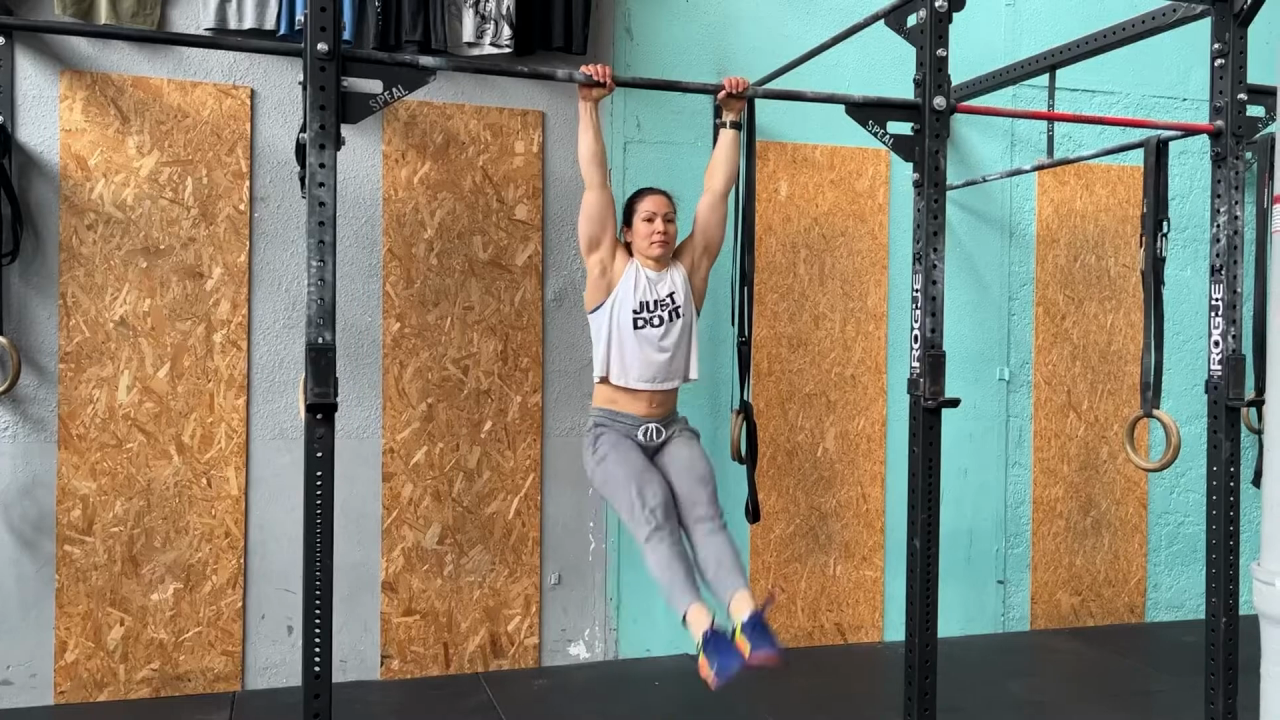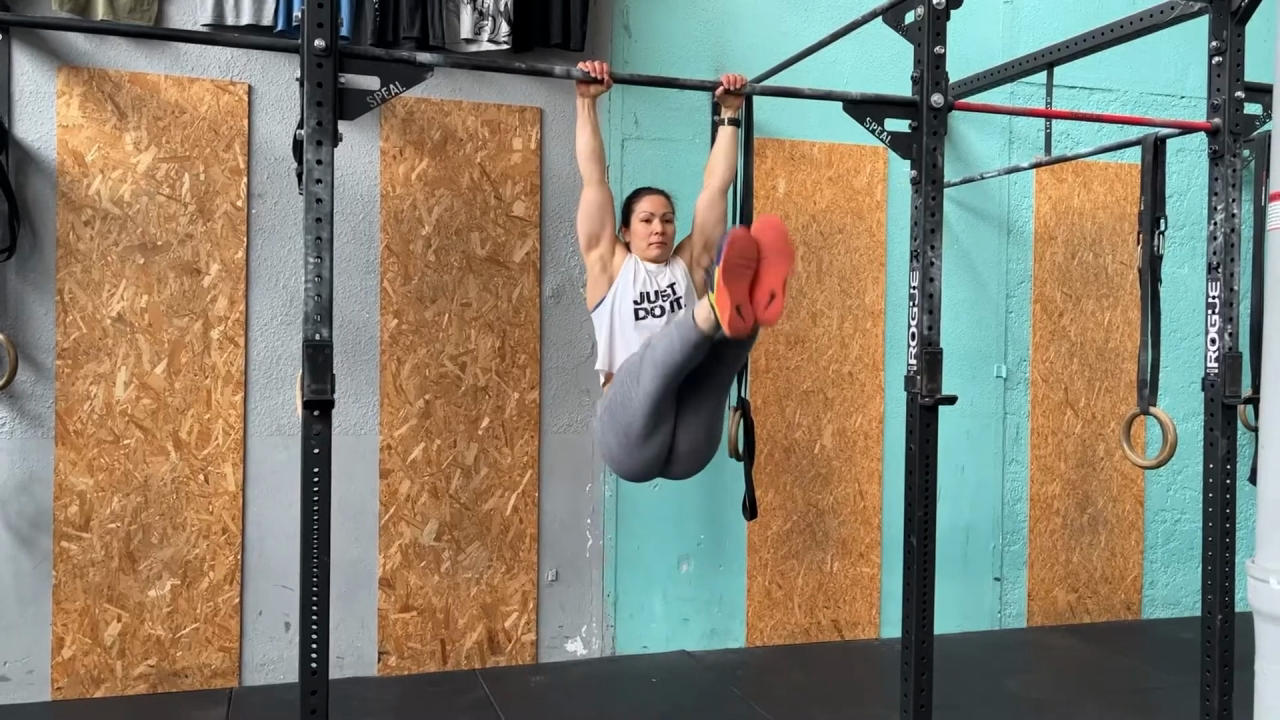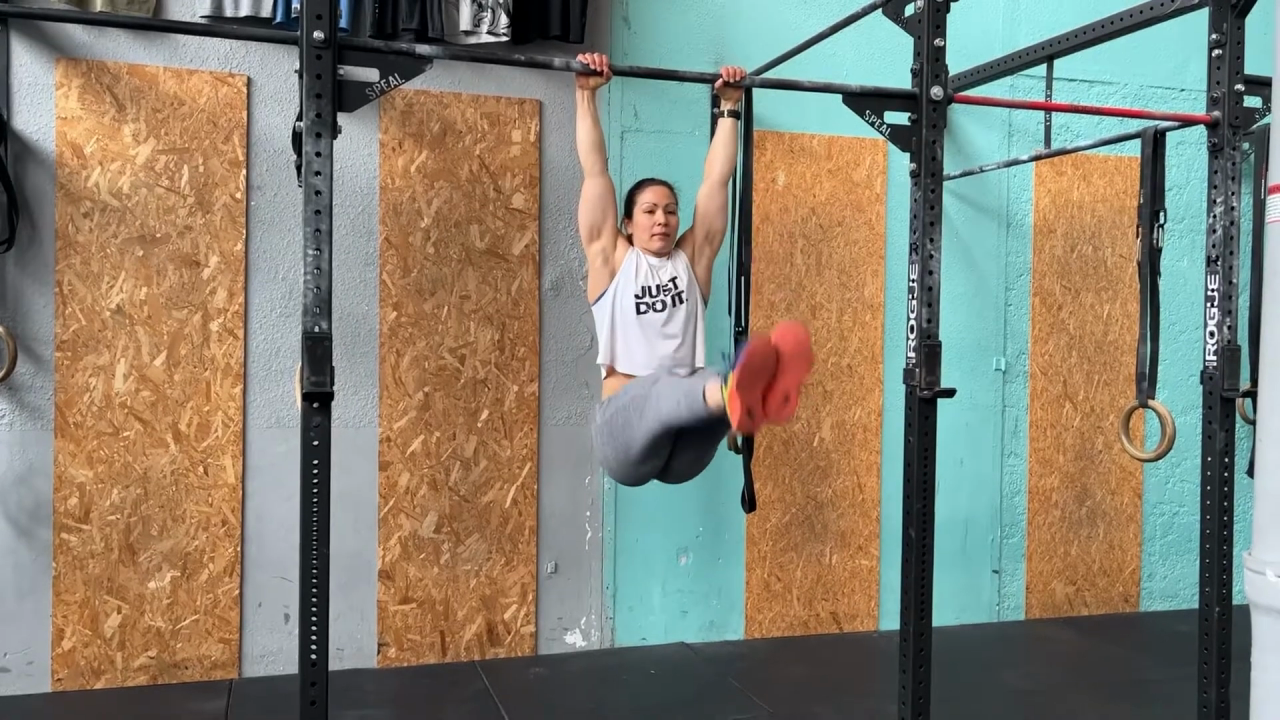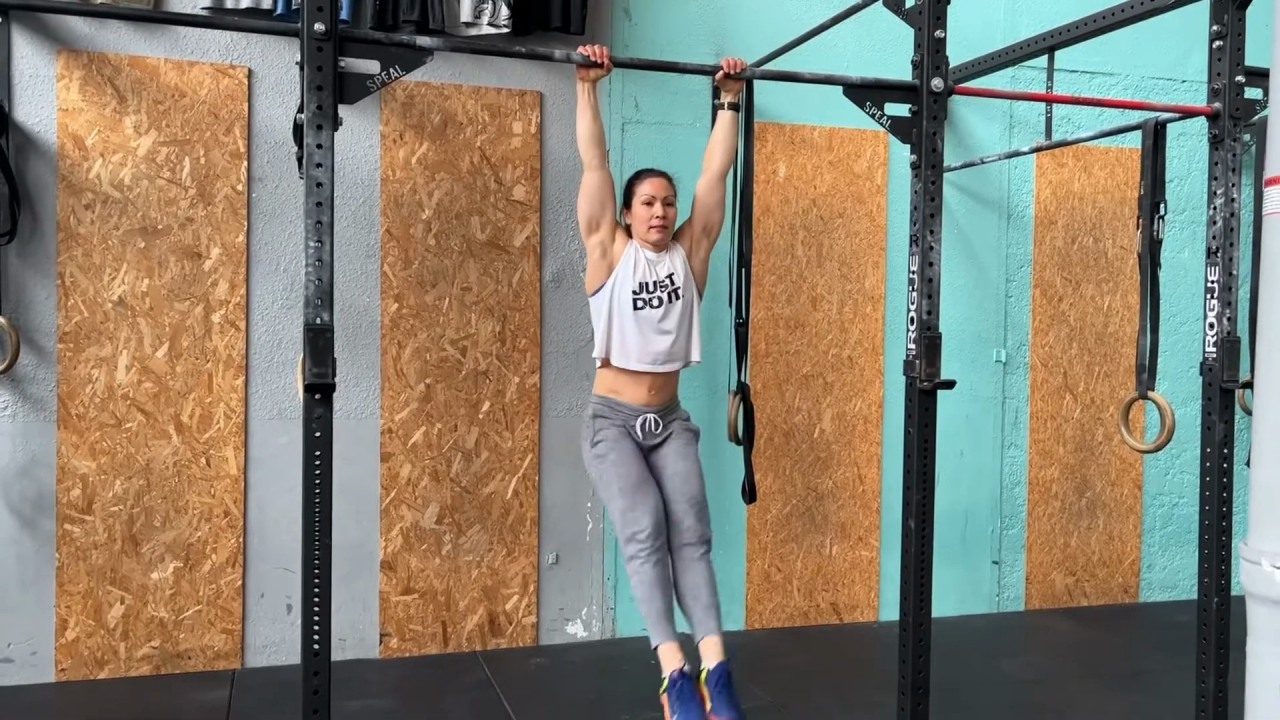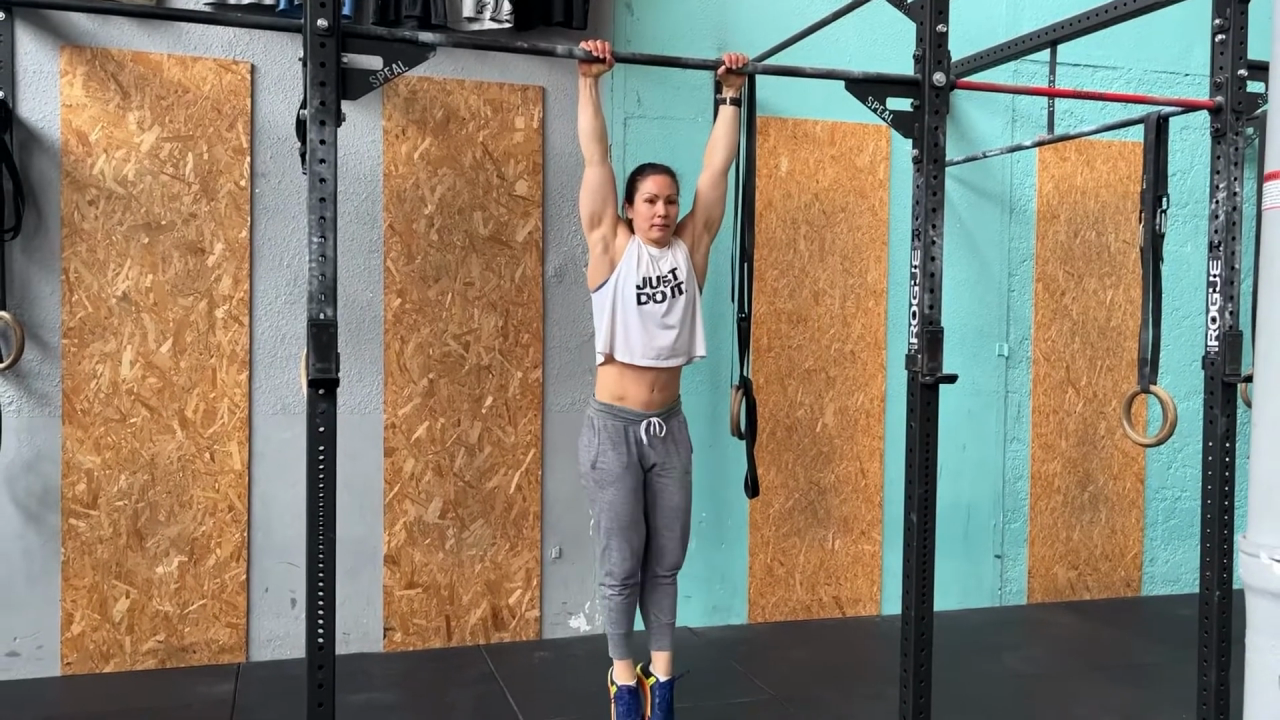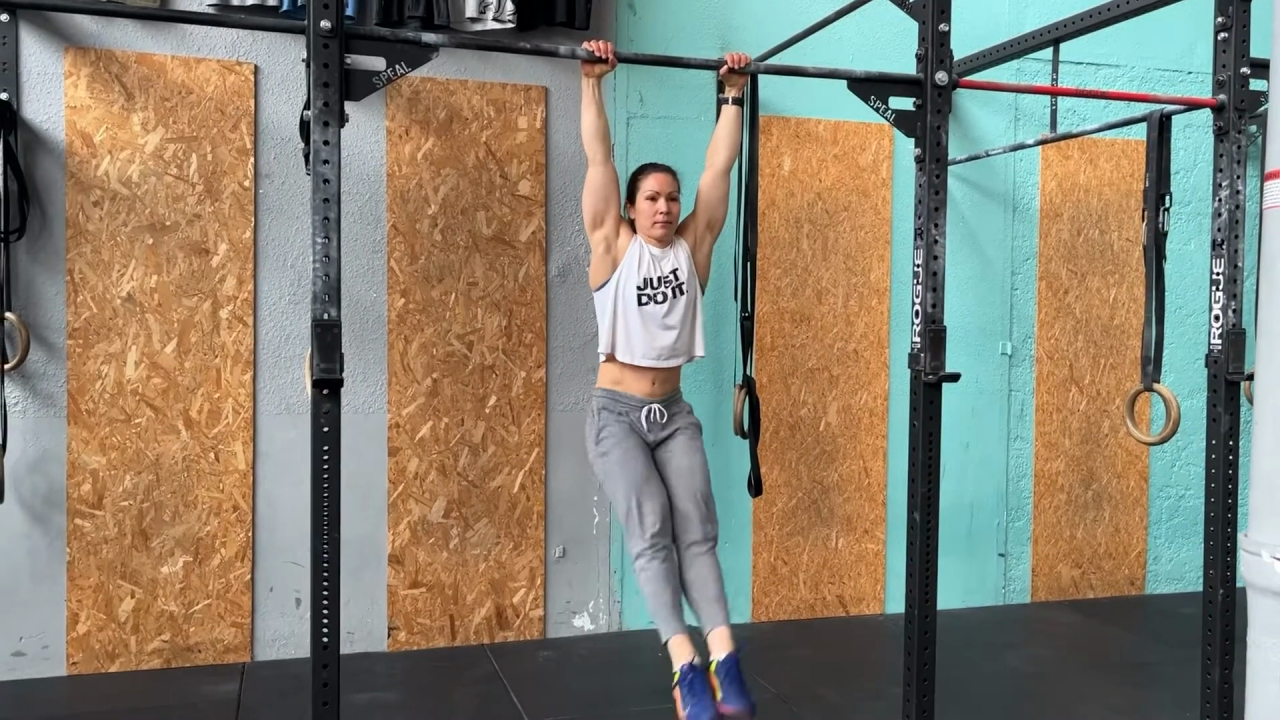
dt=0.5s
person 1, frame 1
left shoulder: (688, 272)
right shoulder: (608, 269)
left elbow: (716, 193)
right elbow: (596, 185)
left wrist: (731, 122)
right wrist: (588, 110)
left hip: (671, 429)
right hip: (613, 433)
left knee: (704, 507)
right knee: (654, 515)
left ankle: (749, 621)
right ankle: (707, 631)
person 1, frame 2
left shoulder: (689, 267)
right shoulder: (609, 267)
left elbow: (716, 188)
right elbow: (594, 179)
left wrist: (729, 114)
right wrist: (587, 102)
left hip: (688, 443)
right hip: (631, 432)
left knee: (704, 349)
right knee: (658, 351)
left ankle: (744, 304)
right ankle: (723, 309)
person 1, frame 3
left shoulder: (691, 261)
right shoulder: (611, 261)
left elbow: (717, 180)
right elbow: (595, 173)
left wrist: (729, 107)
right wrist: (586, 94)
left hip: (681, 443)
right hip: (624, 423)
left knee: (709, 386)
right knee: (662, 392)
left ankle: (757, 397)
right ankle: (735, 397)
person 1, frame 4
left shoulder: (688, 252)
right shoulder: (608, 251)
left elbow: (715, 175)
right elbow: (595, 165)
left wrist: (729, 100)
right wrist: (586, 87)
left hip: (670, 422)
right hip: (610, 422)
left knee: (691, 533)
right knee: (644, 530)
person 1, frame 5
left shoulder: (690, 249)
right shoulder: (611, 249)
left elbow: (716, 169)
right elbow: (596, 160)
left wrist: (730, 95)
right wrist: (589, 82)
left hip: (669, 426)
right hip: (614, 426)
left knee: (665, 563)
right knee: (621, 565)
person 1, frame 6
left shoulder: (692, 246)
right shoulder: (612, 247)
left elbow: (718, 170)
right elbow: (599, 161)
left wrist: (733, 95)
right wrist: (592, 83)
left hip: (674, 413)
right hip: (617, 413)
left knee: (697, 533)
right knee: (650, 529)
left ankle: (723, 660)
right ankle: (685, 664)
